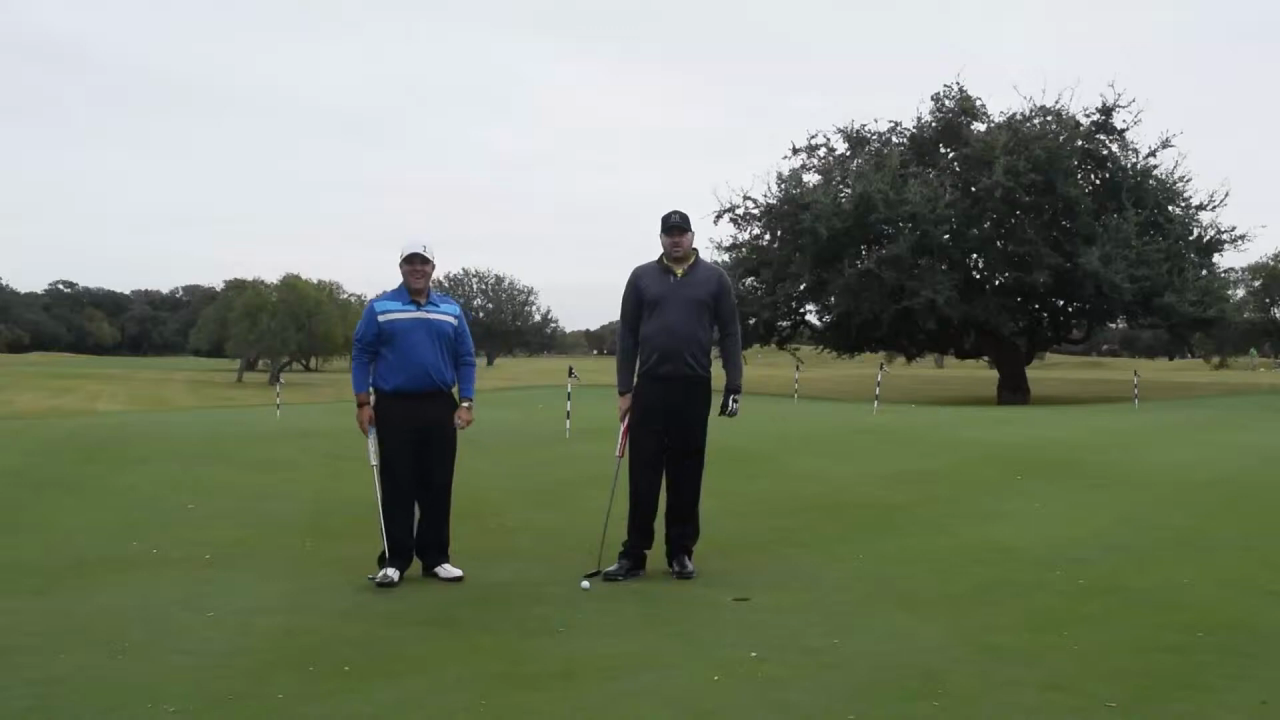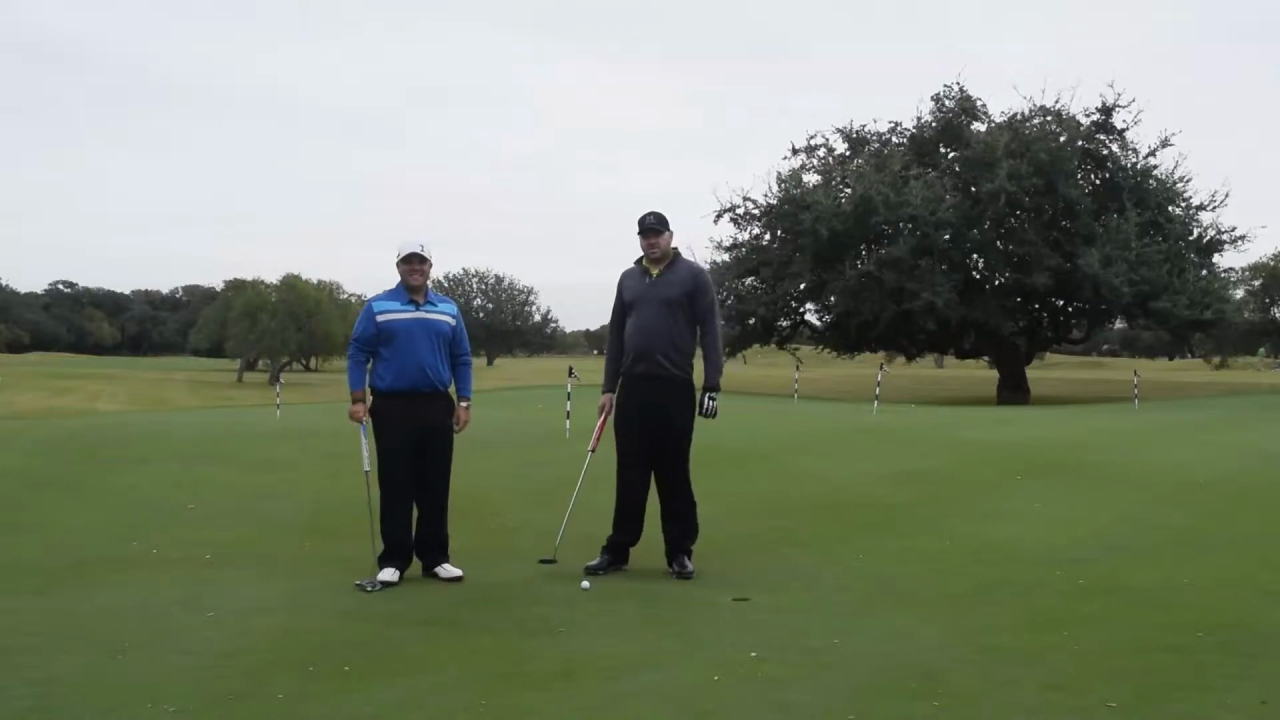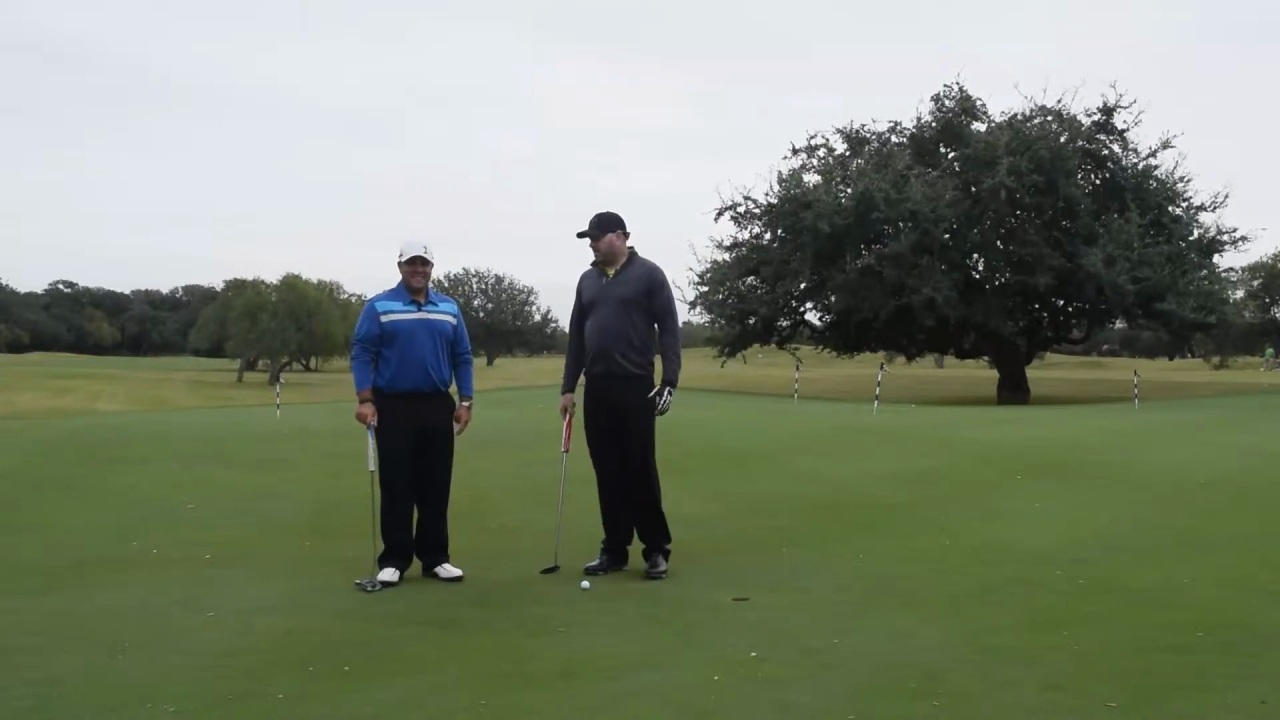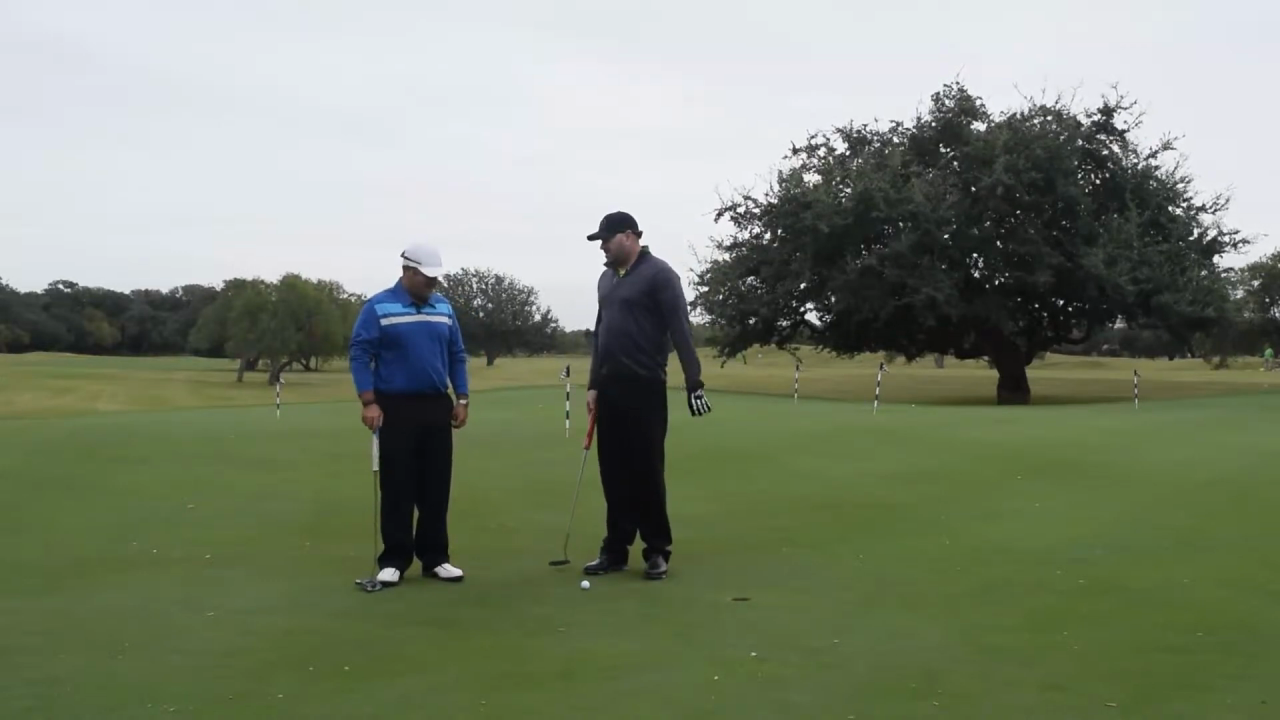
dt=1s
person 1, frame 1
left shoulder: (714, 278)
right shoulder: (641, 277)
left elbow: (729, 334)
right elbow: (627, 335)
left wrist: (733, 386)
right wrist: (624, 390)
left hip: (694, 388)
right hip: (650, 387)
left knee: (686, 474)
right knee: (643, 473)
left ankle: (680, 552)
right ankle: (633, 554)
person 1, frame 2
left shoulder: (693, 276)
right shoulder: (628, 279)
left elbow: (710, 332)
right elbow: (615, 335)
left wrist: (711, 385)
right wrist: (609, 387)
left hip: (675, 387)
right hip: (633, 387)
left knee: (674, 472)
right knee: (630, 471)
left ankle: (680, 551)
right ankle: (617, 549)
person 1, frame 3
left shoulder: (648, 274)
right shoulder: (587, 279)
left elbow: (669, 329)
right elbow: (576, 336)
left wrist: (669, 380)
right wrist: (568, 387)
left hip: (635, 386)
right hip: (596, 387)
left knee: (640, 469)
right knee: (607, 471)
left ankle: (656, 549)
right ankle: (615, 549)
person 1, frame 4
left shoulder: (658, 274)
right shoulder: (607, 278)
left elbow: (680, 330)
left wrist: (693, 383)
right wrist: (593, 384)
left hip: (645, 387)
right hip: (610, 387)
left knee: (647, 470)
right knee: (613, 472)
left ankle: (657, 550)
right ankle: (615, 548)
person 2, frame 1
left shoulder: (451, 309)
right shoulder: (379, 307)
left elbow: (465, 359)
right elbow: (361, 356)
left wrist: (466, 402)
right wrist: (363, 403)
left hip: (439, 407)
right hip: (394, 407)
left knee: (437, 486)
right knee: (397, 486)
left ankle: (435, 557)
right ankle: (394, 560)
person 2, frame 2
left shoulder: (449, 309)
right shoulder: (377, 307)
left elbow: (462, 358)
right elbow: (358, 354)
left wrist: (463, 402)
right wrist: (358, 398)
left hip: (437, 406)
right hip: (392, 406)
left knee: (435, 487)
right knee: (395, 486)
left ankle: (435, 558)
right ankle: (394, 560)
person 2, frame 3
left shoulder: (449, 308)
right shoulder: (378, 306)
left elbow: (462, 357)
right elbow: (361, 354)
left wrist: (465, 401)
right wrist: (365, 399)
left hip: (437, 406)
right hip: (393, 406)
left knee: (436, 486)
right knee: (396, 486)
left ankle: (435, 557)
right ankle: (393, 560)
person 2, frame 4
left shoulder: (444, 308)
right shoulder: (378, 307)
left elbow: (457, 355)
right elbow: (360, 355)
left wrist: (461, 399)
right wrist: (369, 402)
left hip: (436, 406)
right hip: (394, 408)
left knee: (436, 486)
right knee: (397, 487)
left ankle: (435, 558)
right ankle: (394, 560)
